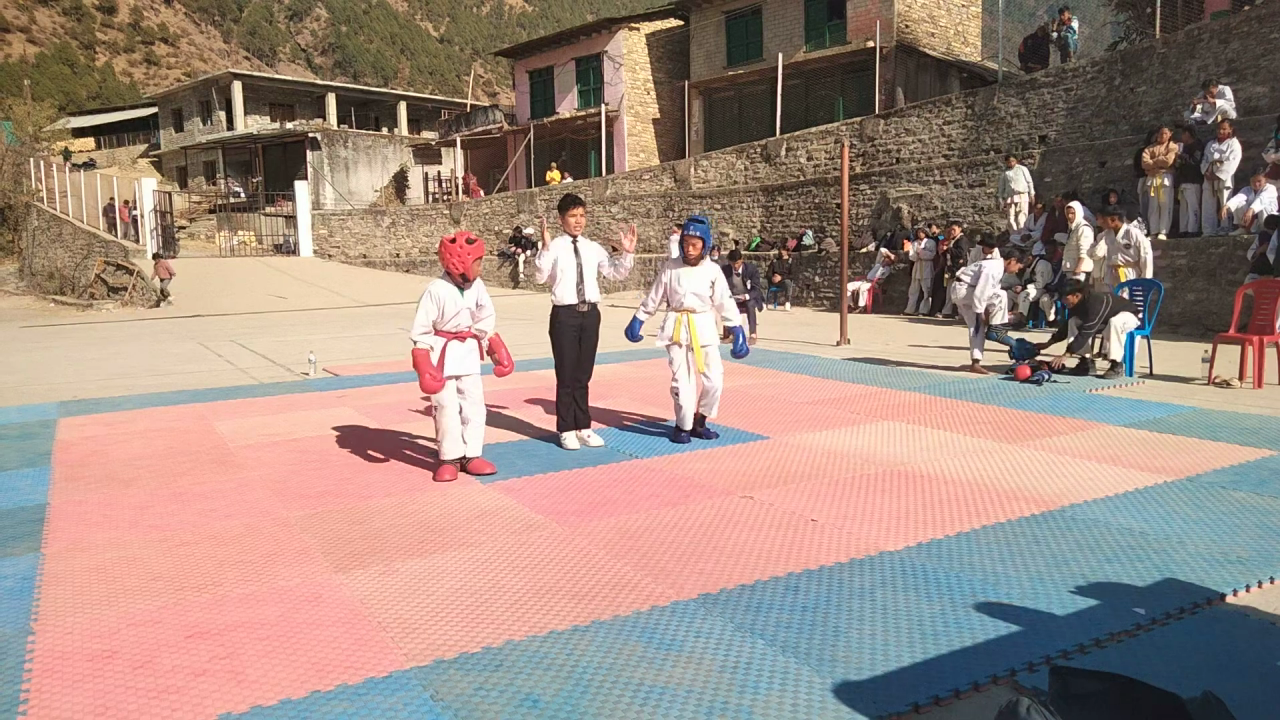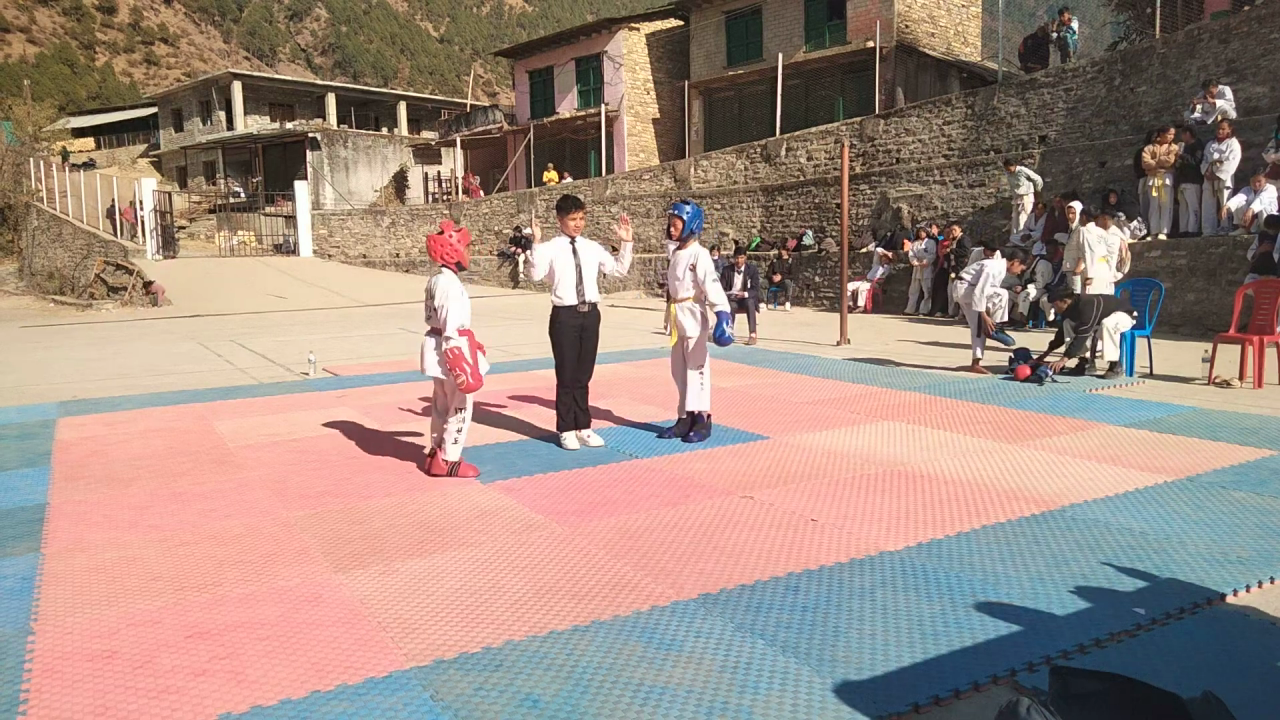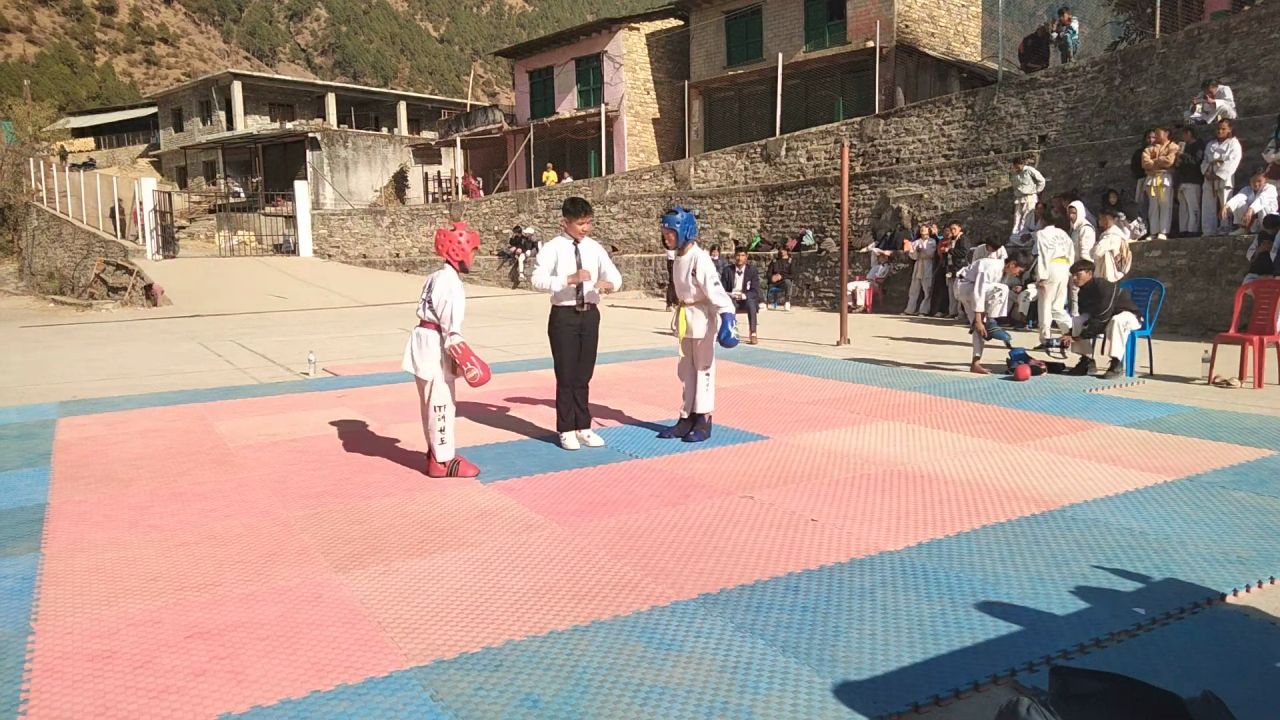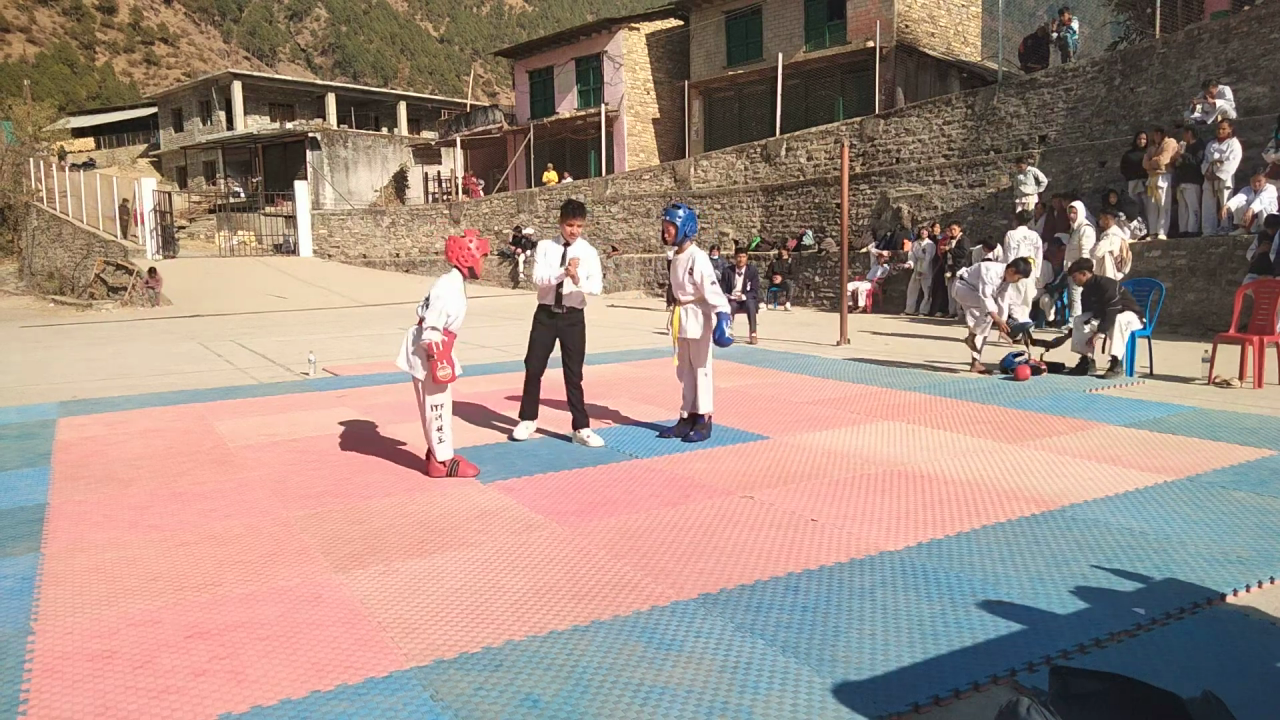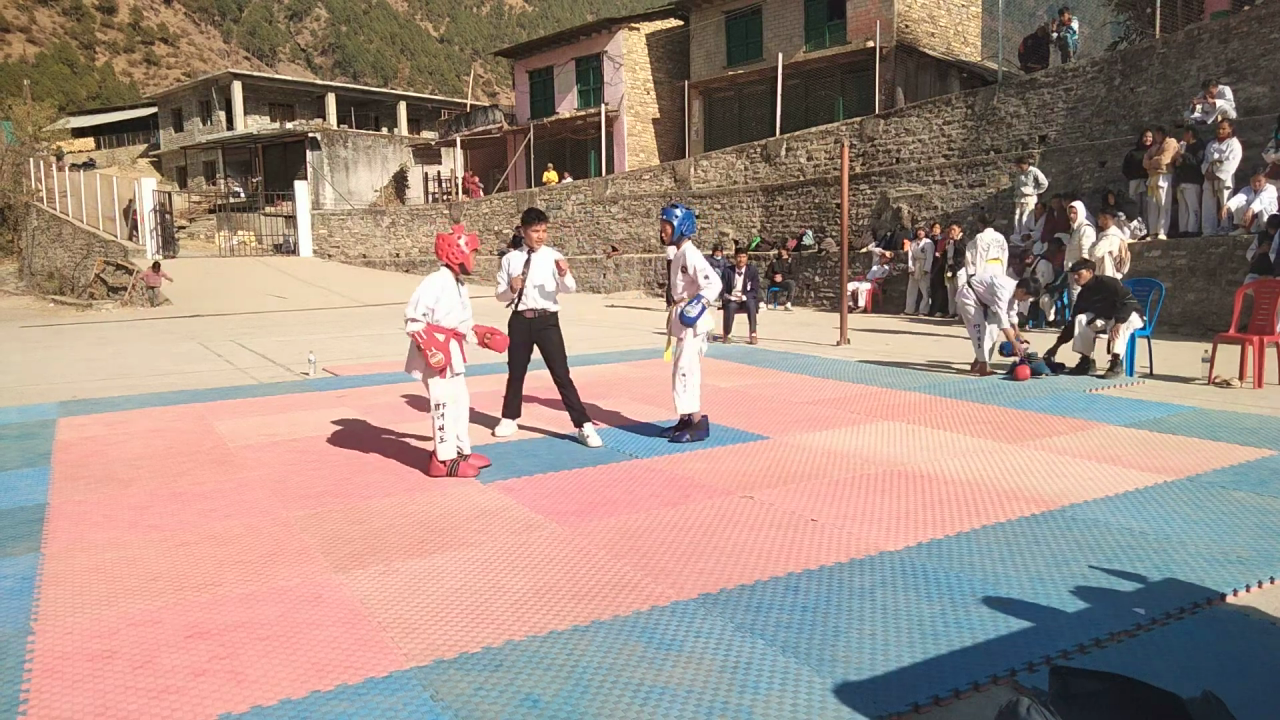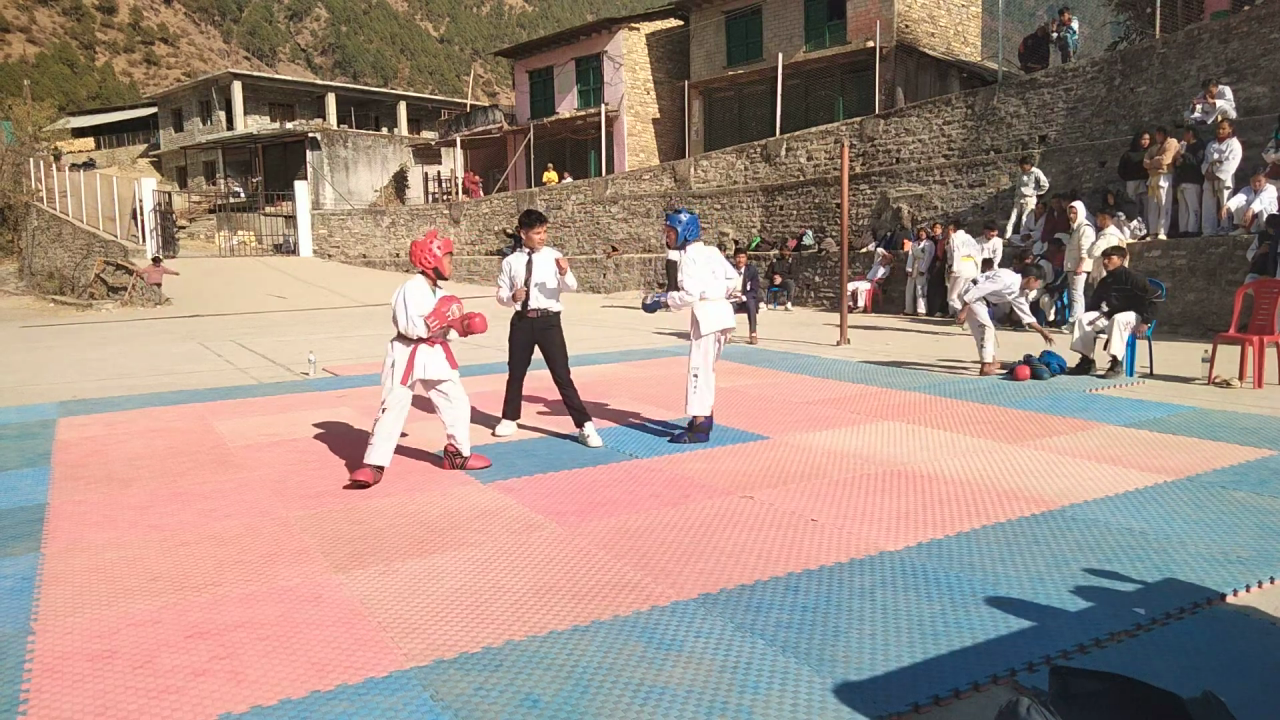
dt=0.5s
person 1, frame 1
left shoulder: (476, 287)
right shoulder: (436, 291)
left elbow: (485, 319)
right elbow: (420, 333)
left wrist: (496, 350)
right wrist: (423, 366)
left hip: (467, 350)
right hip: (441, 353)
left knee: (473, 405)
right knee: (446, 409)
left ankle: (470, 455)
right ankle: (448, 459)
person 1, frame 2
left shoulder: (437, 281)
right shoulder: (449, 286)
right elbow: (450, 332)
left wrist: (470, 342)
right wrist: (461, 365)
left hip: (440, 347)
right hip: (450, 350)
left knee: (444, 406)
right knee: (460, 406)
left ankle: (438, 455)
right ankle: (448, 460)
person 1, frame 3
left shoulder: (436, 277)
right shoulder: (451, 284)
right elbow: (451, 328)
right wrist: (465, 360)
left hip: (427, 342)
right hip: (435, 346)
left knee: (436, 405)
right knee: (441, 404)
left ankle: (440, 453)
right ankle: (443, 461)
person 1, frame 4
left shoulder: (453, 282)
right shoulder: (450, 286)
right elbow: (432, 324)
left wrist: (442, 356)
right wrist: (439, 358)
left hip: (428, 346)
right hip: (428, 347)
left knee: (438, 403)
right knee: (437, 403)
left ankle: (439, 452)
right ankle: (442, 460)
person 1, frame 5
left shoulder: (459, 284)
right shoulder: (436, 282)
right elbow: (412, 317)
left wrist: (483, 336)
right wrist: (429, 346)
left hip: (451, 348)
right hip: (435, 350)
left knee: (459, 401)
right knee: (443, 403)
left ankle: (460, 453)
right ankle: (444, 460)
person 1, frame 6
left shoulder: (439, 292)
right shoulder: (412, 288)
right elbow: (412, 328)
left wrist: (464, 324)
right wrist: (442, 316)
left hip: (435, 354)
right hip: (407, 355)
left knee: (457, 402)
right knee: (393, 409)
left ankle: (458, 453)
right ankle: (372, 466)
person 2, frame 1
left shoulder: (594, 248)
right shoulder: (555, 248)
left elbow: (617, 274)
right elbow: (540, 277)
left wrist: (628, 252)
right wrist: (545, 248)
left hip: (590, 313)
right hip: (564, 314)
left knee: (583, 375)
right knee: (566, 375)
left ankle: (583, 427)
right ankle: (566, 430)
person 2, frame 2
left shoulder: (592, 247)
right shoulder: (552, 247)
left elbow: (619, 269)
right elbow: (536, 274)
left wrist: (627, 243)
right wrist: (536, 243)
left hip: (590, 313)
right hip: (565, 315)
left knee: (583, 375)
right knee: (566, 375)
left ankle: (583, 427)
right ankle: (566, 430)
person 2, frame 3
left shoulder: (595, 248)
right shoulder: (552, 248)
left elbow: (613, 274)
right elbow: (538, 280)
left wrist: (611, 283)
right wrist: (569, 279)
left hip: (589, 314)
right hip: (563, 316)
left knee: (583, 375)
right knee: (566, 375)
left ankle: (583, 428)
right ankle: (566, 430)
person 2, frame 4
left shoulder: (588, 252)
right shoulder: (545, 247)
left elbow: (597, 287)
right elbow: (538, 279)
left wrist: (578, 280)
right wrist: (563, 272)
left hip: (573, 317)
right hip: (545, 314)
left knee: (573, 375)
right knee: (534, 368)
left ankle: (581, 428)
right ankle: (528, 419)
person 2, frame 5
left shoulder: (553, 257)
right shoulder: (510, 259)
left elbow: (569, 289)
right elbow: (500, 294)
left wrist: (564, 275)
right wrist: (511, 289)
left hip: (546, 320)
right hip: (519, 320)
left knee: (561, 374)
right knee: (516, 372)
left ankle: (583, 426)
right ankle: (510, 418)
person 2, frame 6
left shoulder: (554, 256)
right shoulder: (511, 262)
left elbow: (571, 287)
right elbow: (501, 294)
left wrist: (564, 273)
right wrist: (512, 297)
left hip: (548, 320)
right hip: (522, 321)
left knee: (562, 374)
right knee: (516, 373)
left ankle: (584, 426)
right ankle: (509, 419)
person 3, frame 1
left shoulder: (712, 270)
right shoulder: (670, 267)
left elbow: (724, 302)
right elbow: (654, 296)
left wrist: (736, 331)
right wrist: (640, 319)
left hip: (703, 327)
right hip: (676, 328)
left knee: (712, 379)
right knee: (681, 379)
left ankle: (700, 421)
right ankle: (684, 424)
person 3, frame 2
left shoulder: (699, 254)
right shoulder: (676, 252)
left elbow: (712, 286)
left wrist: (723, 316)
left hip: (694, 315)
right hip: (678, 316)
left knee: (696, 367)
right knee: (679, 370)
left ankle: (702, 420)
right ankle: (686, 418)
person 3, frame 3
left shoulder: (699, 258)
right shoulder: (679, 257)
left elbow: (715, 289)
left wrist: (727, 318)
left hip: (702, 318)
right hip: (686, 318)
left knee: (703, 368)
right knee: (686, 370)
left ankle: (703, 421)
right ankle: (687, 419)
person 3, frame 4
left shoulder: (697, 257)
right shoulder: (677, 256)
left elbow: (712, 289)
left wrist: (723, 317)
left hip: (698, 317)
right hip: (682, 318)
left knee: (701, 369)
right knee: (684, 370)
left ankle: (703, 421)
right ankle: (687, 418)
person 3, frame 5
left shoulder: (689, 254)
right shoulder: (680, 254)
left elbow: (714, 283)
left wrist: (697, 304)
left hip: (693, 320)
right hip: (686, 318)
left knee: (685, 369)
right knee: (685, 370)
left ankle: (697, 423)
right ankle: (686, 420)
person 3, frame 6
left shoulder: (689, 257)
right shoulder: (712, 251)
left elbow: (689, 295)
right elbow: (732, 278)
left wrist: (661, 299)
left hip: (706, 314)
right hip: (723, 310)
left knee: (699, 368)
right knee: (705, 368)
left ankle: (700, 425)
right ankle: (705, 416)
